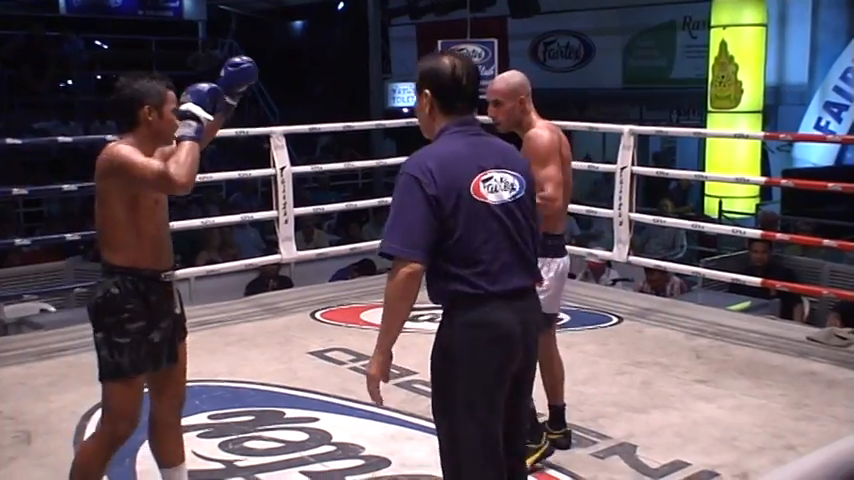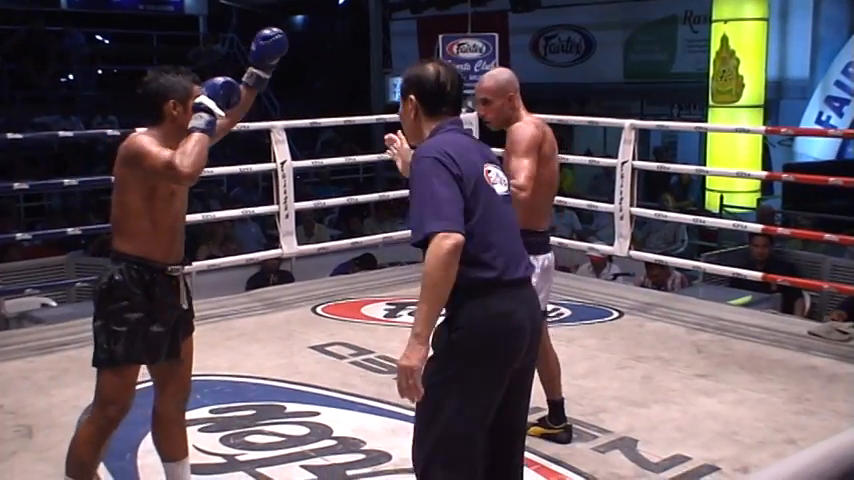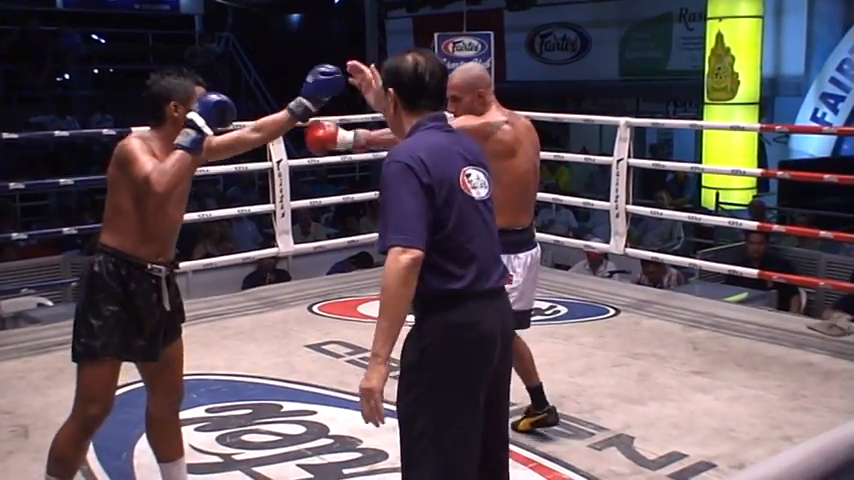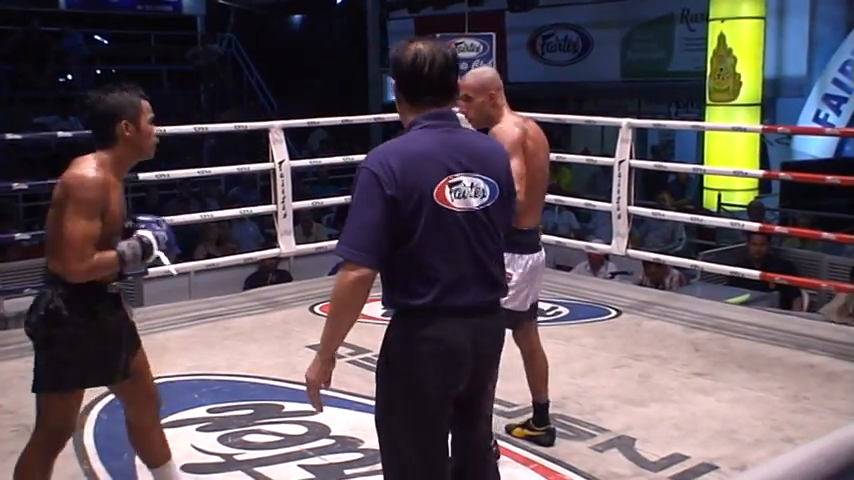
dt=0.4s
person 1, frame 1
left shoulder: (425, 167)
right shoulder: (512, 157)
left elbow: (409, 269)
left wrist: (383, 350)
left hip: (472, 327)
right hip: (525, 316)
person 1, frame 2
left shoulder: (435, 155)
right shoulder: (476, 152)
left elbow: (447, 244)
left wrist: (418, 339)
right wrist: (411, 167)
left hip: (482, 317)
right hip: (522, 310)
person 1, frame 3
left shoulder: (406, 160)
right shoulder: (467, 148)
left elbow: (406, 258)
left wrist: (379, 359)
left hip: (449, 328)
right hip: (497, 315)
person 1, frame 4
left shoulder: (387, 163)
right shoulder: (494, 154)
left elbow: (358, 273)
left wrist: (325, 354)
left hip: (420, 340)
right hip: (486, 330)
person 2, frame 1
left shoulder: (150, 154)
right shoulder: (118, 157)
left elbow: (195, 142)
right elbow: (180, 181)
left wrist: (227, 97)
right wrist: (191, 121)
left hip: (159, 293)
right hip: (126, 299)
left knee: (169, 405)
right knee: (119, 423)
person 2, frame 2
left shoulder: (179, 142)
right shoulder: (139, 147)
left elbow: (229, 118)
right elbow: (184, 172)
left wrist: (259, 70)
right wrist: (205, 115)
left hip: (169, 285)
right hip: (131, 288)
left knee: (173, 397)
right knee: (110, 410)
person 2, frame 3
left shoulder: (187, 147)
right shoulder: (135, 146)
left elbow: (251, 136)
right elbow: (160, 187)
left wrist: (307, 102)
right wrist: (195, 134)
left hip: (159, 283)
right hip: (116, 283)
left knee: (165, 398)
right knee: (91, 411)
person 2, frame 4
left shoulder: (107, 175)
right shoulder: (88, 178)
right elbow: (77, 266)
left wrist: (136, 241)
right wrist: (136, 249)
left hip: (102, 305)
right hip: (68, 311)
left knee: (145, 406)
right knee: (55, 431)
person 3, frame 1
left shoulder: (539, 137)
right shoulder: (547, 135)
left elbow: (552, 201)
left hip: (539, 255)
right hip: (549, 251)
right knee: (543, 345)
left ankle: (532, 435)
right ankle: (556, 426)
person 3, frame 2
left shoulder: (526, 132)
right shoulder: (536, 130)
left elbow: (521, 190)
left hip: (522, 252)
right hip: (535, 248)
right knee: (536, 339)
right ankle: (556, 421)
person 3, frame 3
left shoulder: (488, 128)
right shoulder: (521, 125)
left wrist: (350, 135)
left hip: (506, 253)
right hip: (519, 245)
right ankle: (540, 405)
person 3, frame 4
left shoulder: (507, 132)
right shoulder: (530, 129)
left elbow: (513, 198)
left hip: (508, 251)
right hip: (529, 247)
right knee: (527, 338)
right ankle: (540, 422)
